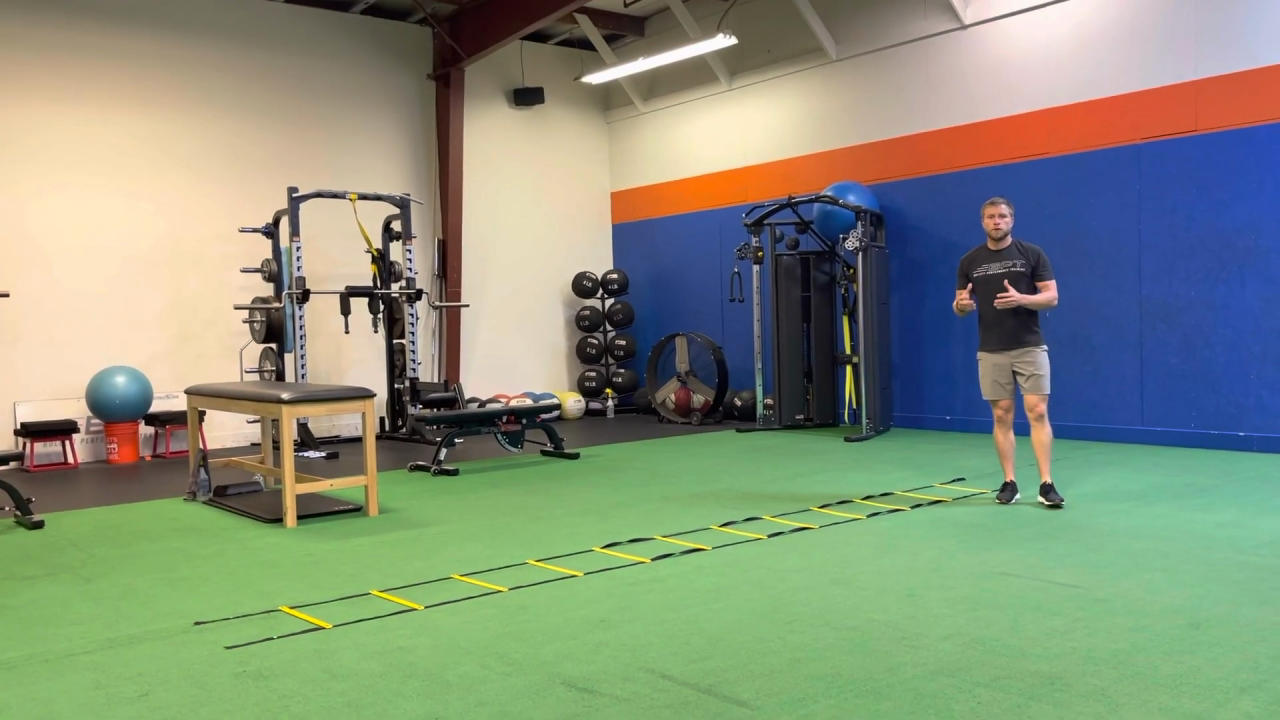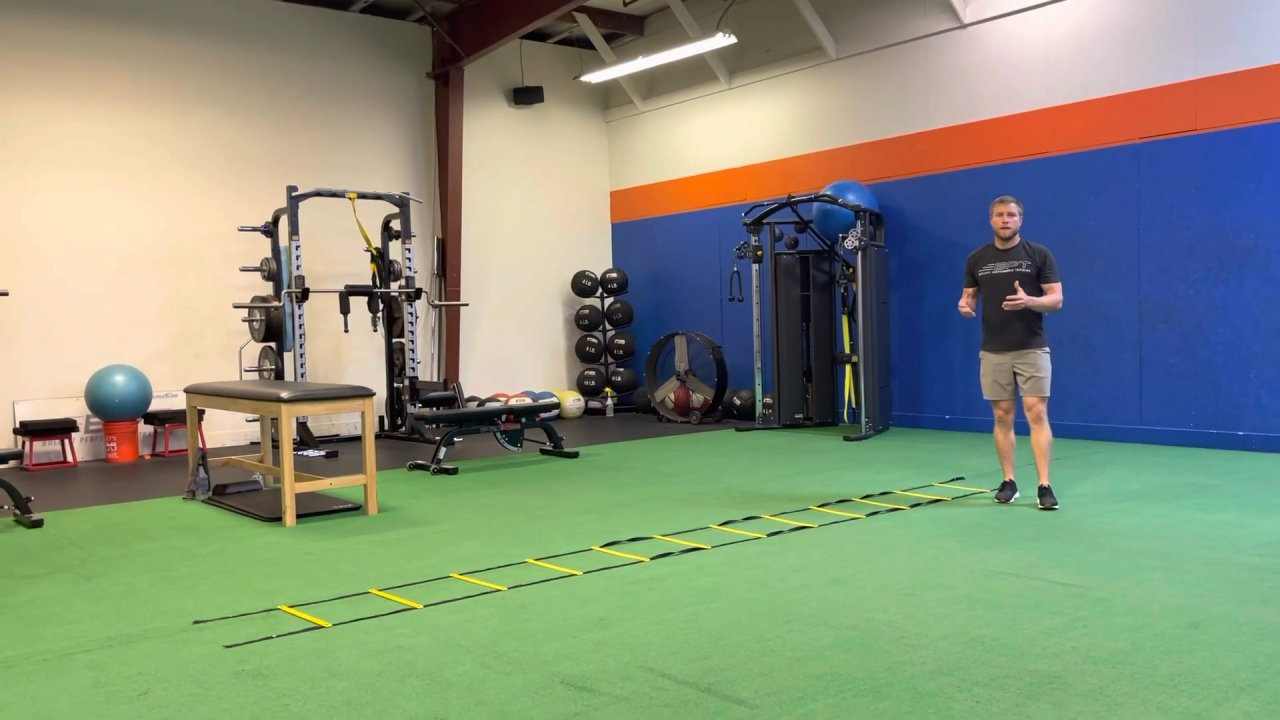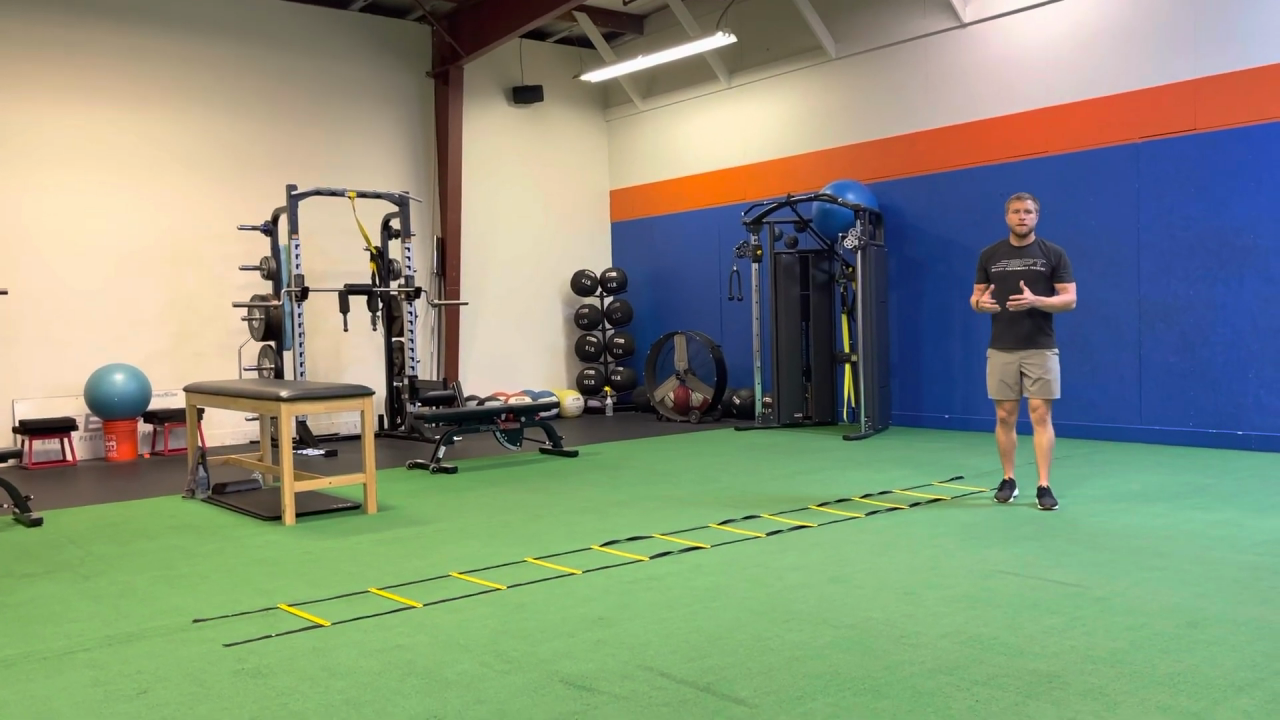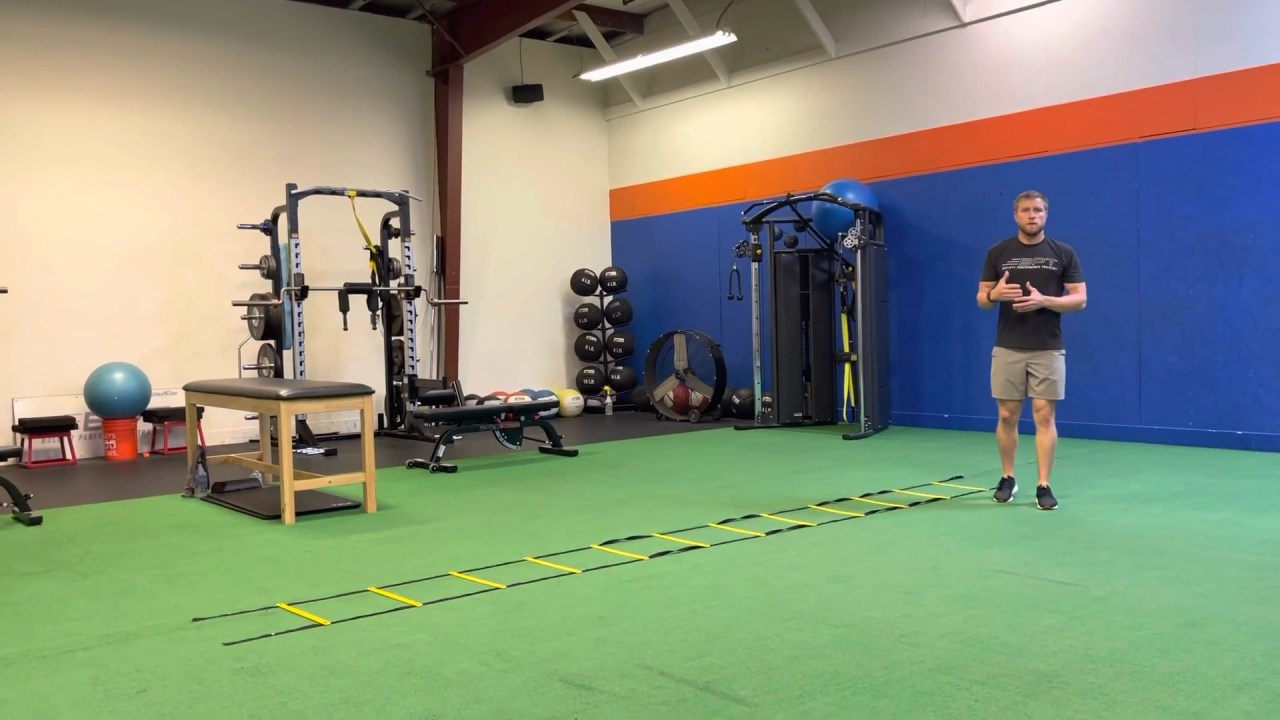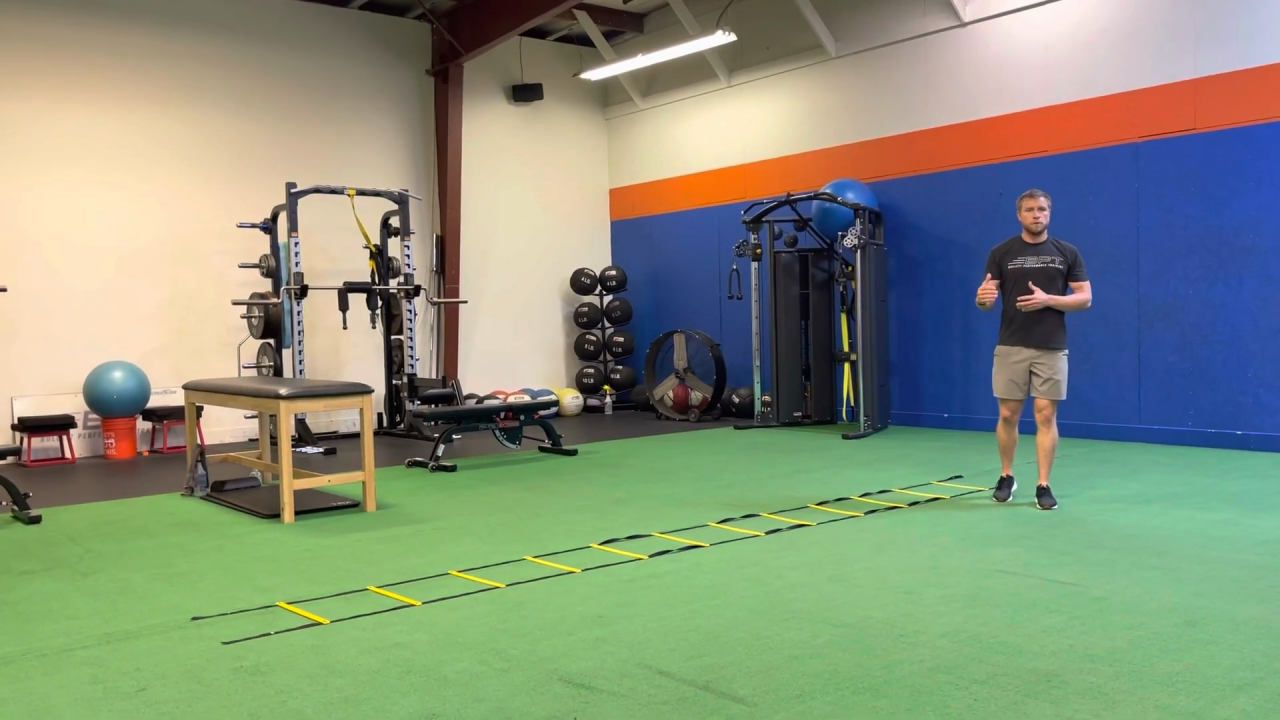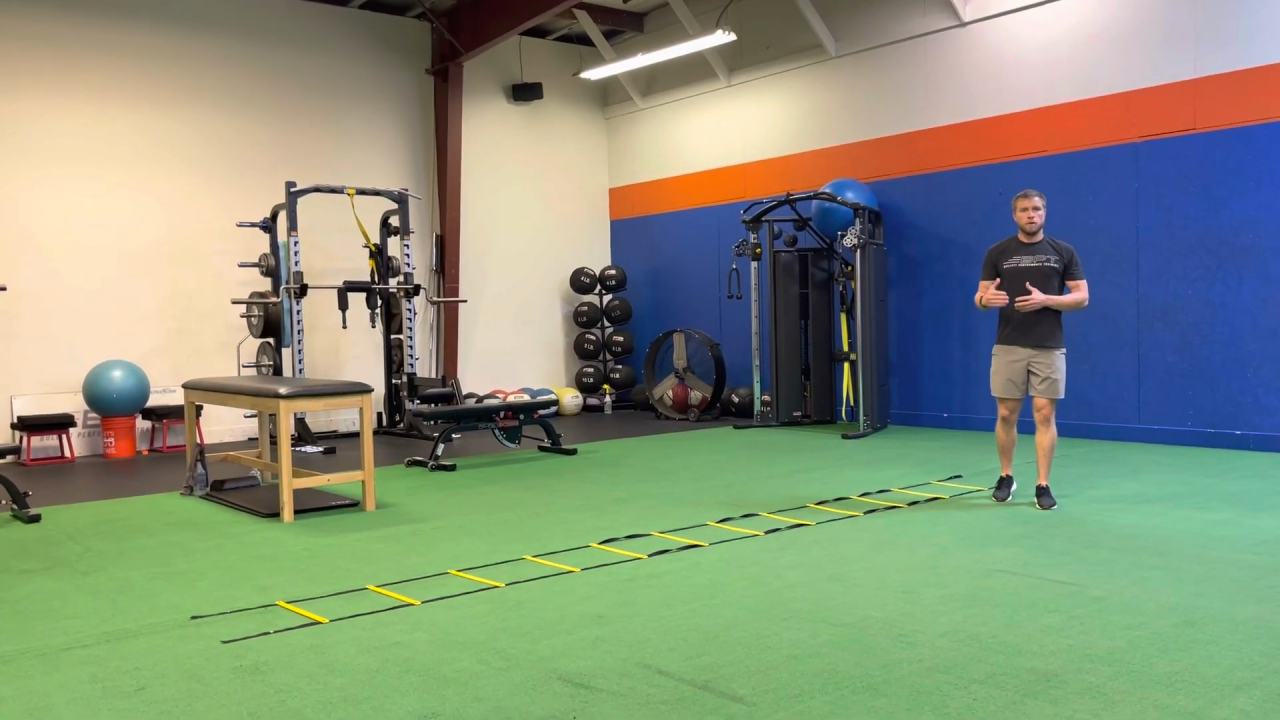
dt=0.3s
person 1, frame 1
left shoulder: (1032, 253)
right shoulder: (970, 261)
left elbow: (1051, 296)
right elbow: (962, 303)
left wrist: (1021, 298)
right wrist: (961, 304)
left hip: (1030, 347)
right hip: (991, 351)
left knee: (1038, 413)
right knee: (1002, 416)
left ankle: (1046, 484)
right ankle: (1009, 482)
person 1, frame 2
left shoulder: (1040, 254)
right shoulder: (976, 259)
left elbow: (1056, 299)
right elbow: (969, 299)
left wrist: (1029, 301)
right wrist: (965, 306)
left hip: (1032, 349)
right hip: (993, 351)
left knee: (1037, 414)
right knee: (1002, 417)
left ankle: (1044, 485)
right ankle: (1009, 481)
person 1, frame 3
left shoulder: (1054, 254)
right shoulder: (989, 255)
left elbow: (1069, 299)
right elbow: (976, 297)
left wrist: (1035, 300)
right wrist: (981, 303)
left hip: (1041, 349)
right hip: (1001, 349)
left knee: (1041, 416)
right knee: (1005, 416)
left ankle: (1044, 485)
right ankle: (1008, 480)
person 1, frame 4
left shoulder: (1064, 253)
right shoulder: (997, 253)
left elbow: (1080, 299)
right elbow: (982, 298)
left wrist: (1043, 300)
right wrist: (995, 294)
left hip: (1048, 349)
right hip: (1007, 348)
left knee: (1044, 416)
right knee: (1007, 415)
left ankle: (1043, 485)
right ankle: (1008, 478)
person 1, frame 5
left shoulder: (1068, 253)
right shoulder: (1001, 252)
left elbow: (1085, 298)
right elbow: (987, 299)
left wrist: (1048, 299)
right wrist: (982, 297)
left hip: (1052, 348)
right hip: (1010, 347)
left knee: (1046, 416)
right knee: (1008, 415)
left ankle: (1043, 485)
right ankle: (1006, 477)
person 1, frame 6
left shoulder: (1063, 252)
right shoulder: (997, 252)
left elbow: (1082, 297)
right elbow: (981, 295)
left wrist: (1045, 299)
right wrist: (985, 299)
left hip: (1049, 347)
right hip: (1008, 347)
left knee: (1045, 415)
right knee: (1006, 414)
left ankle: (1043, 485)
right ankle: (1006, 477)
